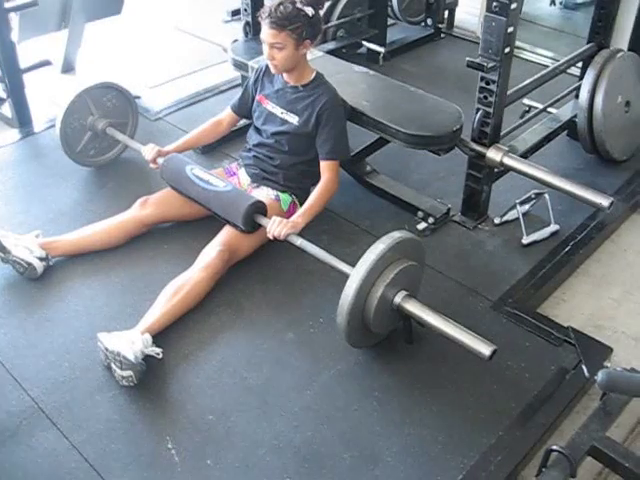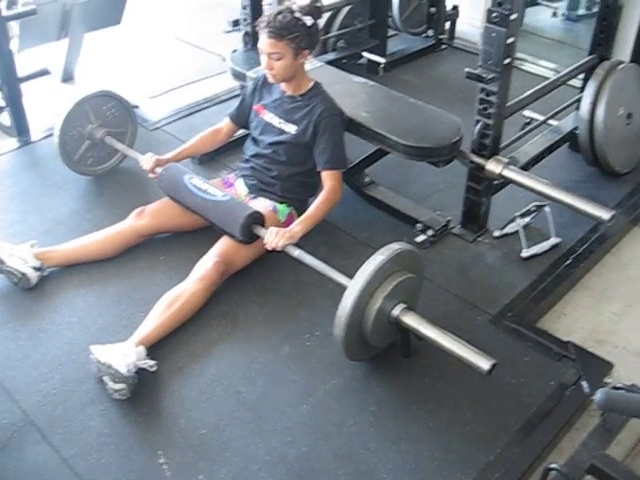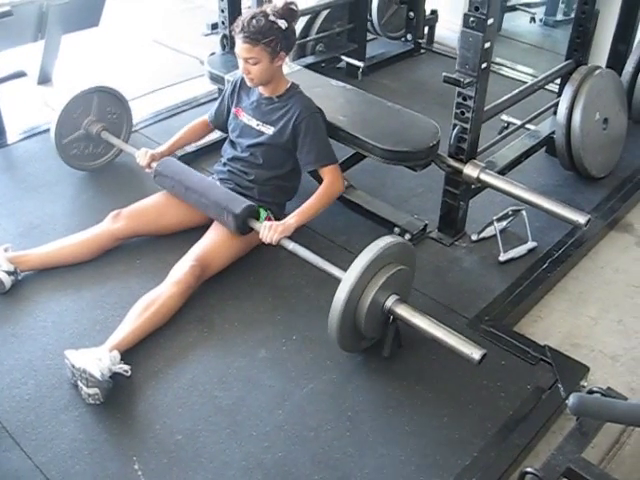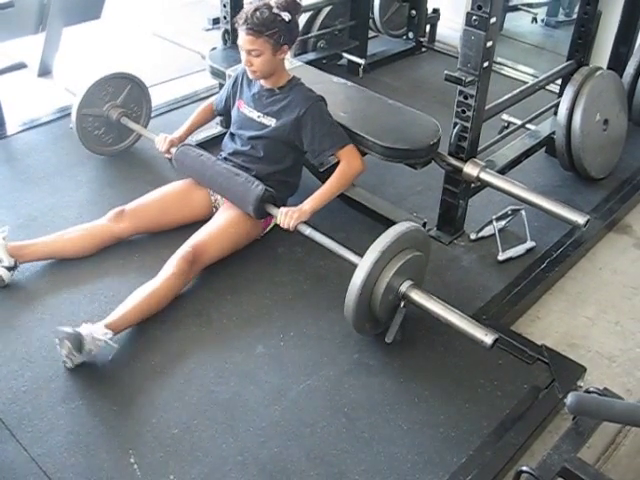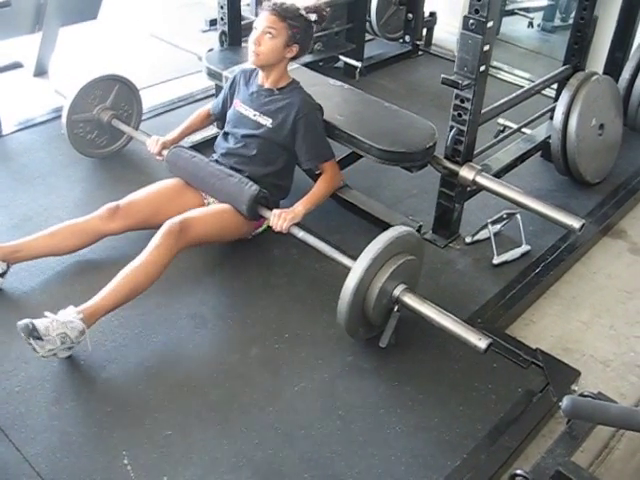
dt=0.5s
person 1, frame 1
left shoulder: (325, 102)
right shoulder: (264, 75)
left elbow: (329, 177)
right elbow: (224, 121)
left wrist: (298, 220)
right wrist: (169, 150)
left hip: (278, 193)
right hip: (240, 171)
left knee: (217, 254)
right knee: (147, 207)
left ankle: (137, 341)
right ankle: (39, 250)
person 1, frame 2
left shoulder: (322, 112)
right shoulder: (262, 84)
left elbow: (332, 187)
right elbow: (223, 131)
left wrist: (295, 231)
right wrist: (167, 159)
left hip: (276, 203)
right hip: (238, 182)
left knee: (213, 266)
right knee: (143, 218)
left ankle: (130, 353)
right ankle: (34, 260)
person 1, frame 3
left shoulder: (302, 112)
right shoulder: (240, 86)
left elbow: (334, 181)
right elbow: (207, 123)
left wrist: (290, 223)
right wrist: (161, 151)
left hip: (255, 207)
right hip: (215, 185)
left knee: (190, 270)
right knee: (118, 221)
left ankle: (105, 358)
person 1, frame 4
left shoulder: (305, 105)
right shoulder: (243, 79)
left elbow: (353, 163)
right elbow: (212, 106)
left wrist: (305, 208)
right wrist: (178, 136)
left knee: (186, 258)
right knee: (121, 218)
left ankle: (100, 333)
person 1, frame 5
left shoulder: (300, 107)
right shoulder: (243, 79)
left elbow: (332, 173)
right elbow: (211, 112)
left wrist: (296, 211)
right wrist: (171, 138)
left knee: (176, 229)
right knee: (114, 213)
left ankle: (77, 323)
